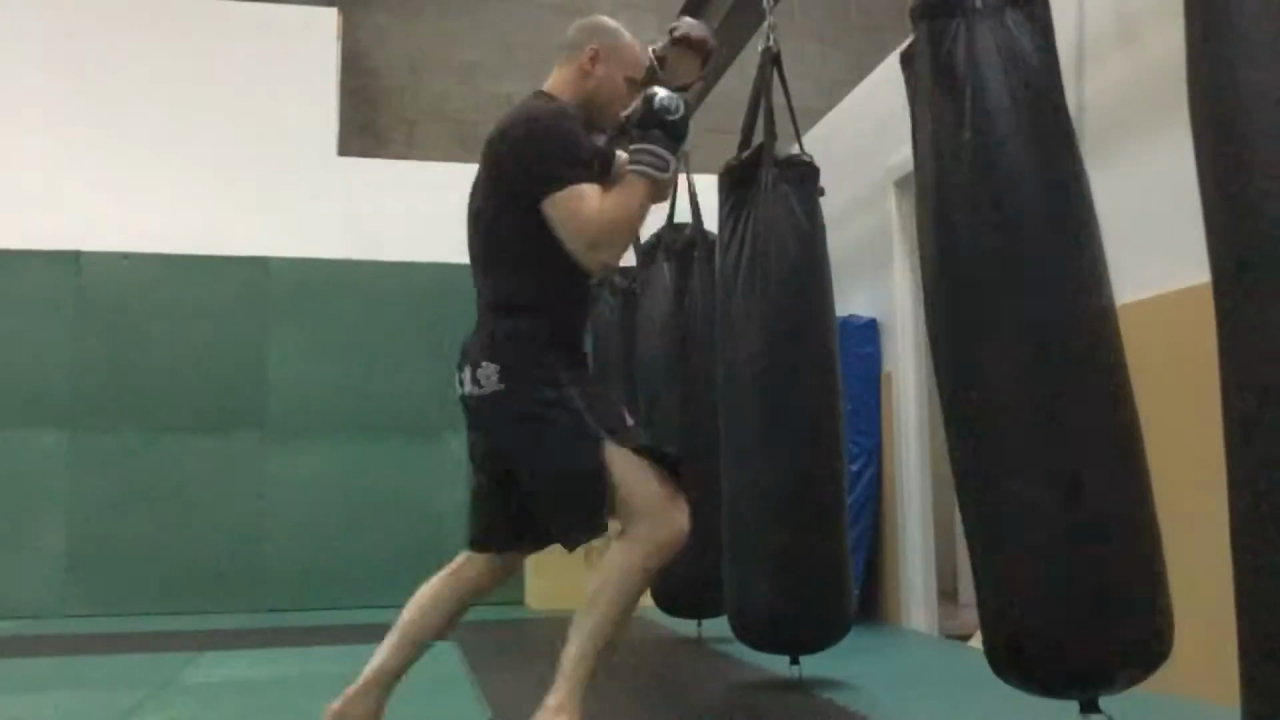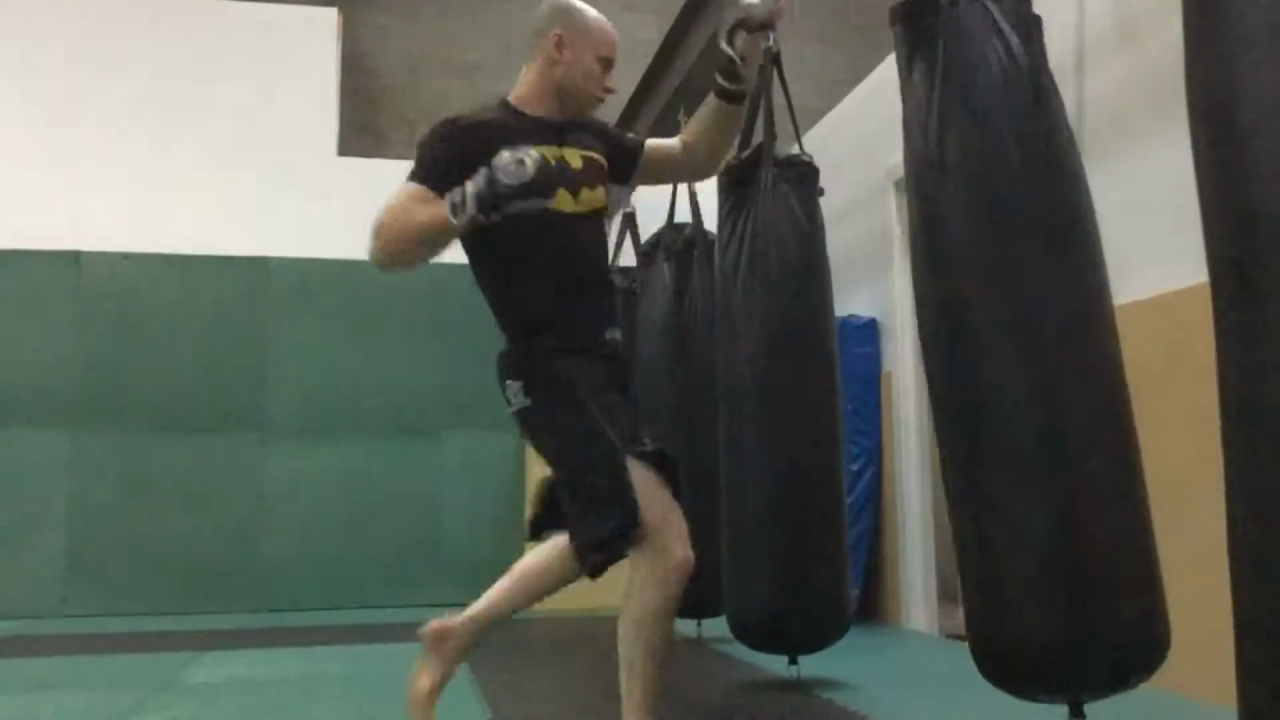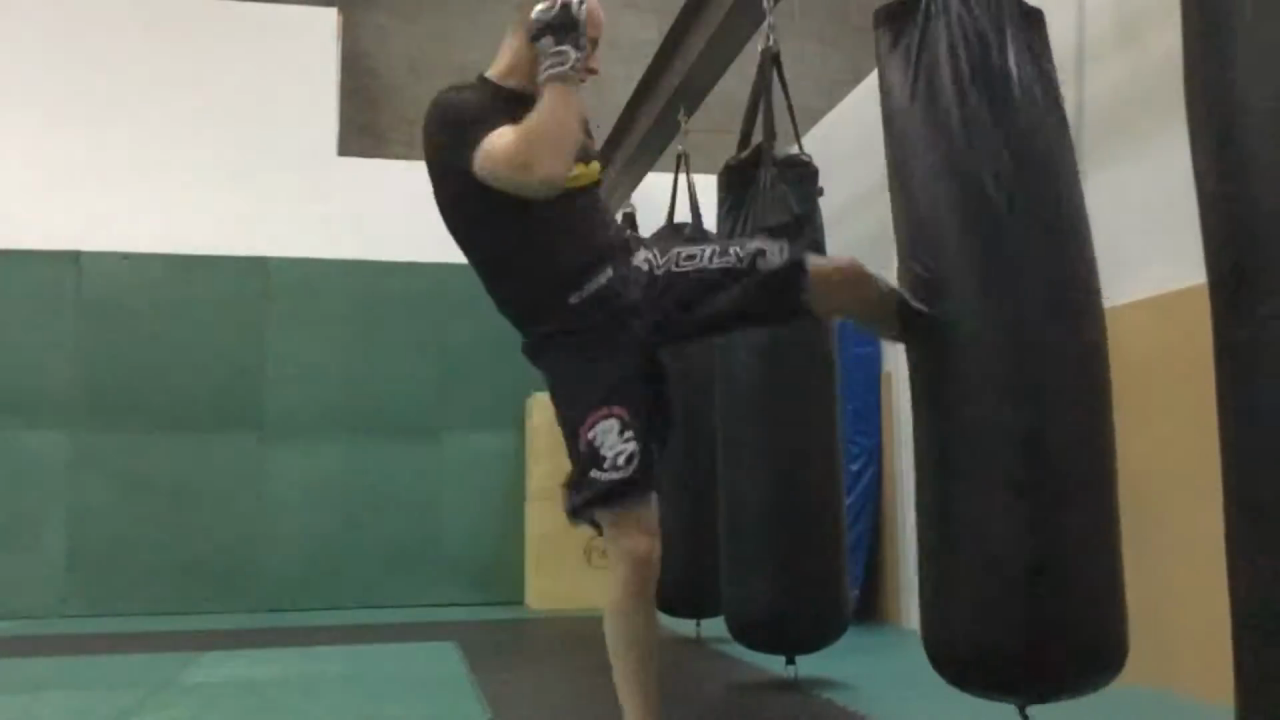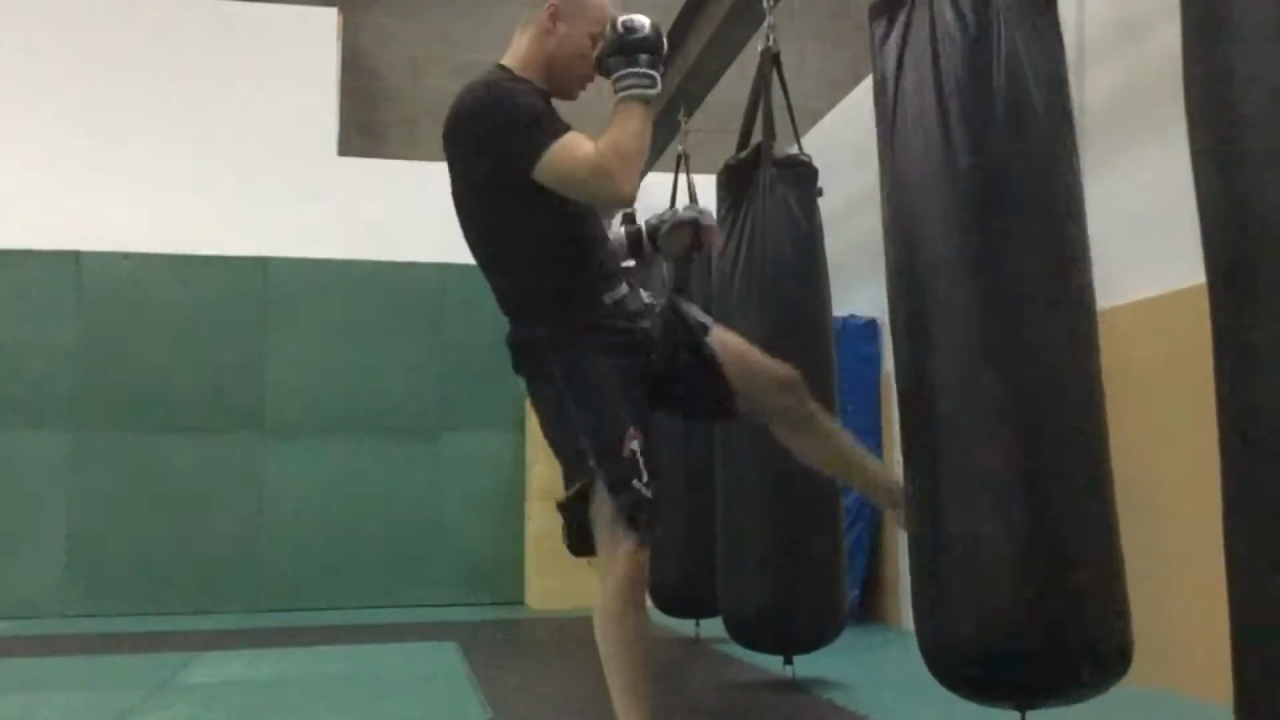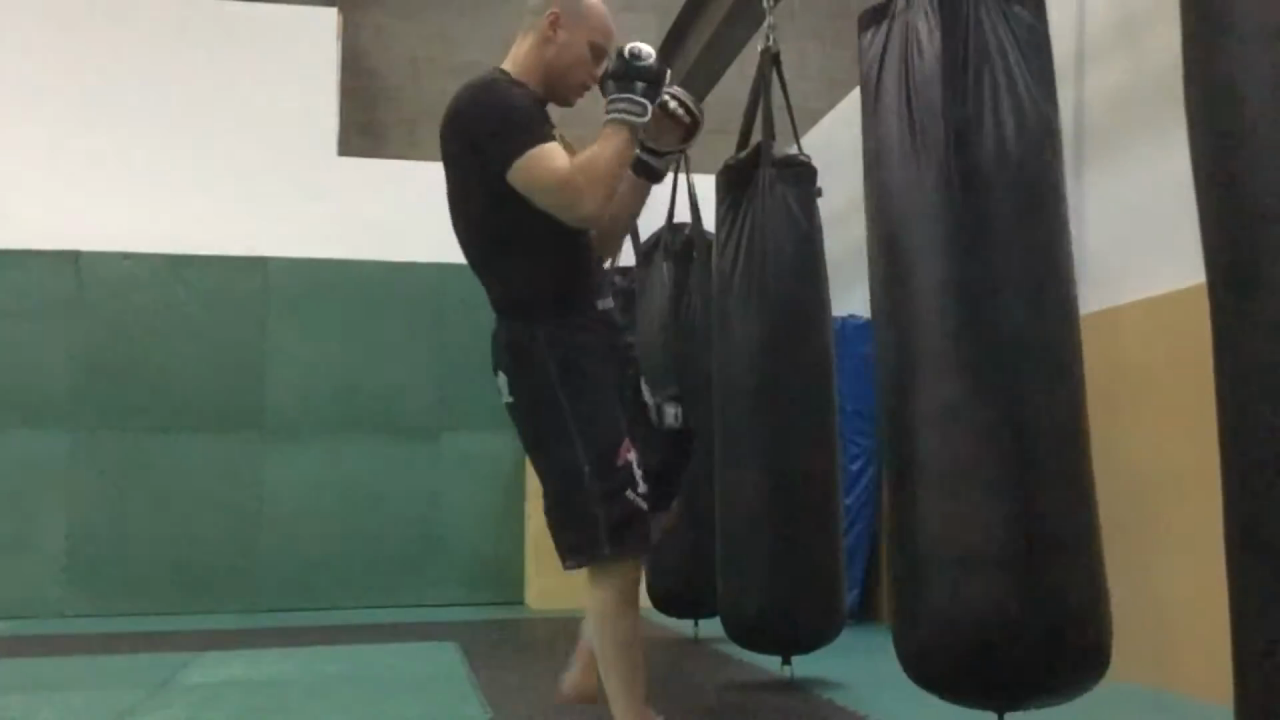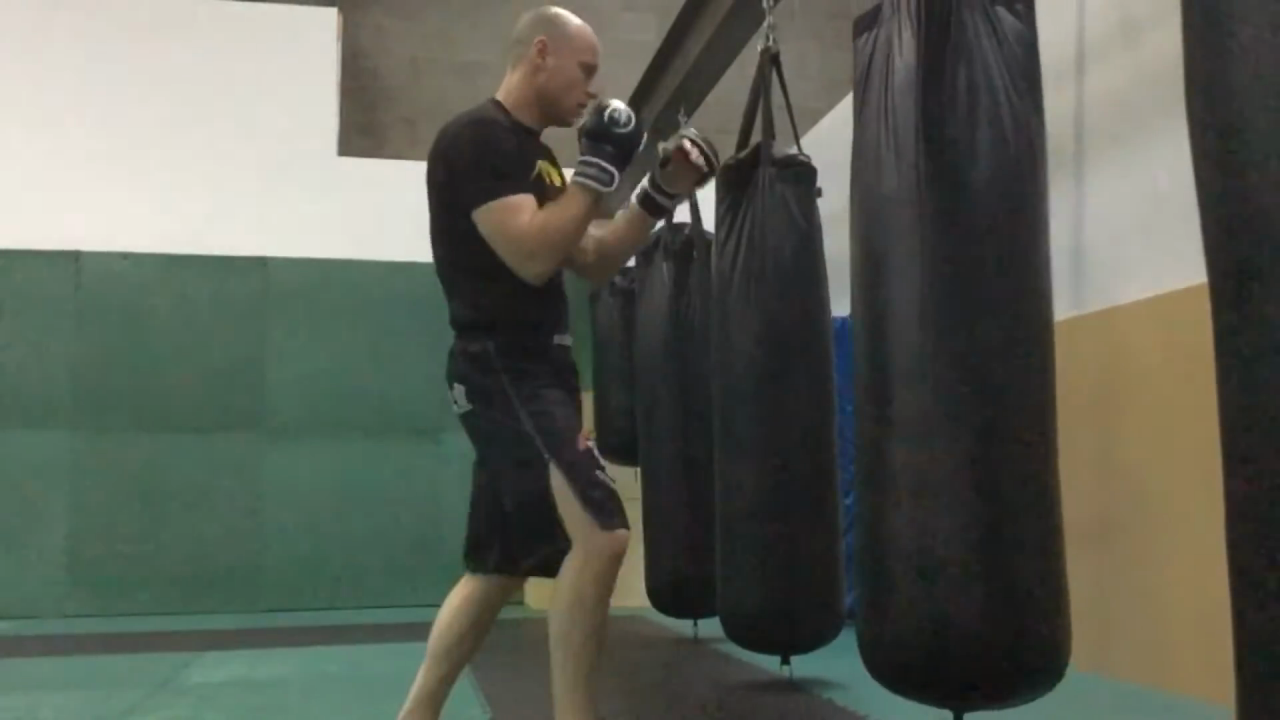
dt=0.2s
person 1, frame 1
left shoulder: (547, 132)
right shoulder: (546, 129)
left elbow: (647, 189)
right elbow: (597, 245)
left wrist: (668, 91)
right wrist: (652, 149)
left hip: (522, 368)
right hip: (527, 367)
left knee: (491, 556)
right knee: (662, 520)
person 1, frame 2
left shoulder: (591, 141)
right shoulder: (467, 137)
left elbow: (699, 158)
right elbow: (387, 246)
left wrist: (737, 74)
right wrist: (478, 199)
left hip: (598, 368)
right hip: (553, 379)
left knee: (596, 542)
right knee: (668, 554)
left ankle: (459, 632)
person 1, frame 3
left shoulder: (570, 118)
right shoulder: (458, 113)
right elbow: (539, 172)
right wrist: (563, 65)
left hip: (641, 286)
right hip: (580, 345)
left knee: (833, 279)
right knee: (636, 550)
person 1, frame 4
left shoulder: (532, 108)
right shoulder: (490, 105)
right elbow: (614, 182)
left wrist: (650, 239)
right wrist: (637, 81)
left hip: (629, 314)
right hip: (573, 352)
left knee: (781, 390)
right knee: (627, 553)
left ankle: (904, 502)
person 1, frame 5
left shoulder: (526, 112)
right shoulder: (494, 105)
left elbow: (597, 242)
right elbow: (582, 200)
left wrist: (651, 156)
right wrist: (627, 106)
left hip: (583, 334)
right hip: (555, 352)
left knee: (637, 517)
right knee: (615, 555)
person 1, frame 6
left shoulder: (532, 155)
right shoulder: (476, 138)
left elbow: (595, 259)
right elbow: (532, 259)
left wrist: (660, 193)
right wrist: (599, 167)
left hip: (534, 371)
right hip: (502, 376)
left knee: (498, 568)
right knee: (601, 538)
